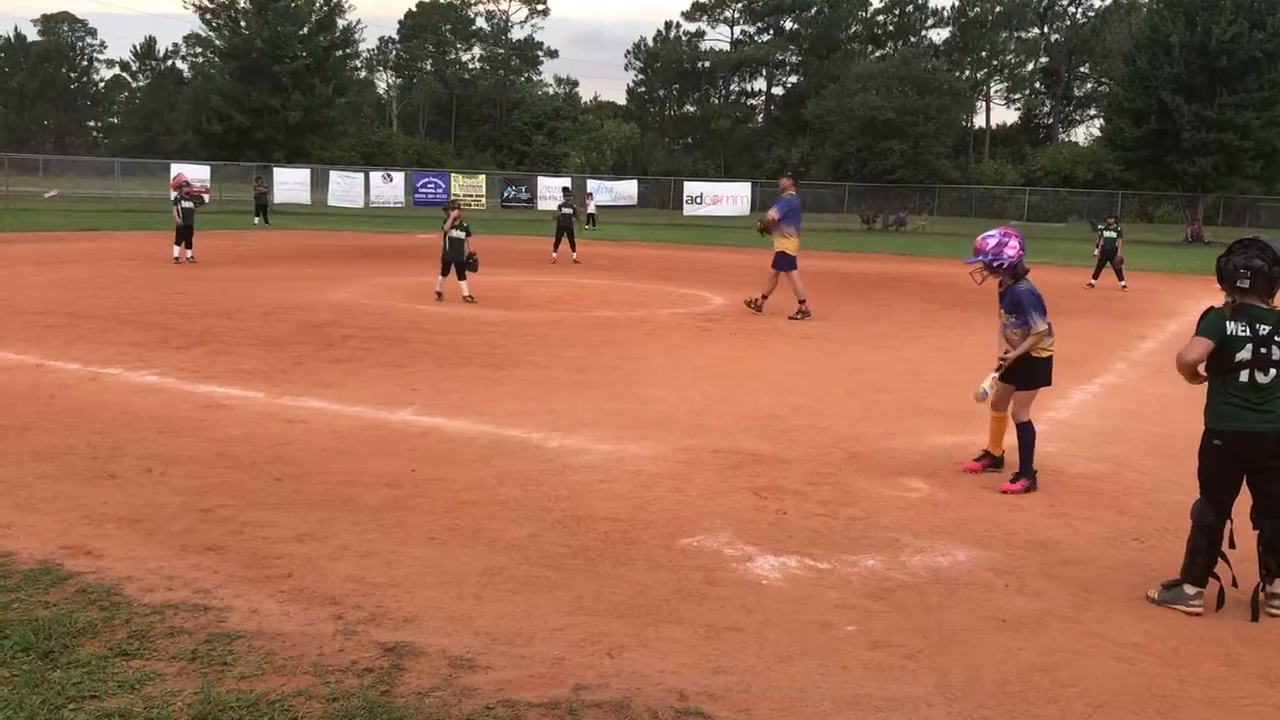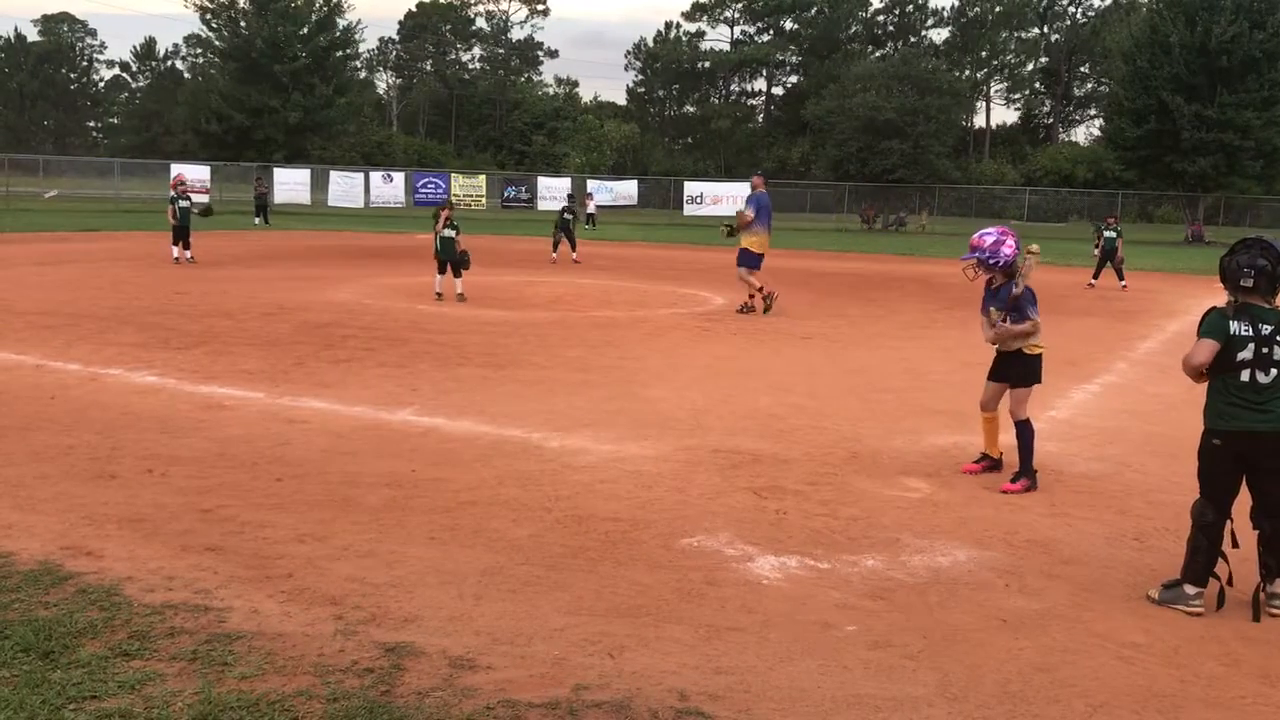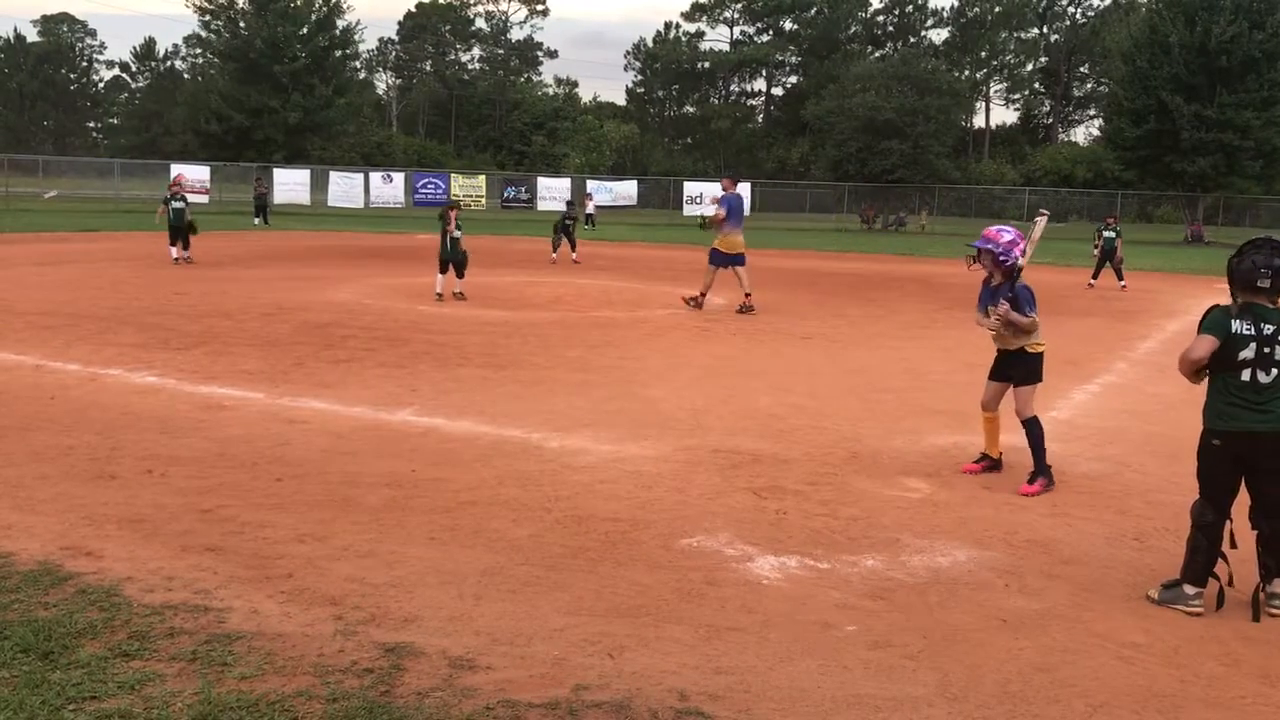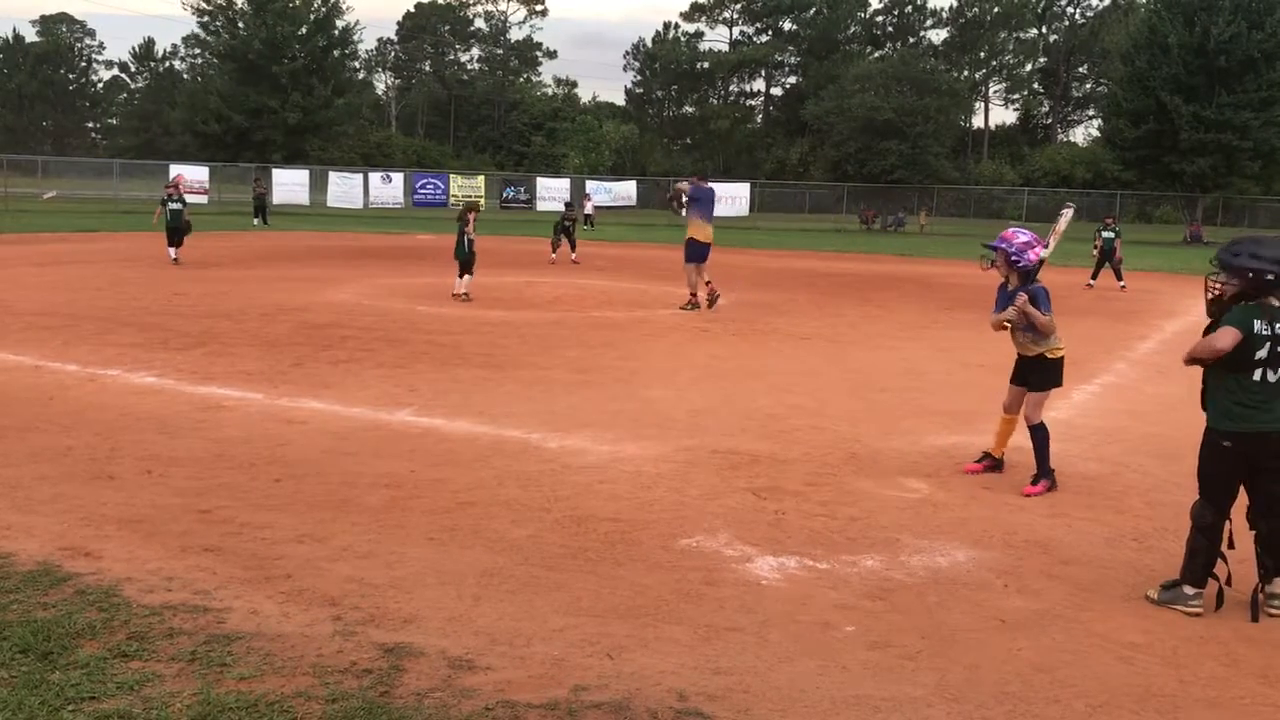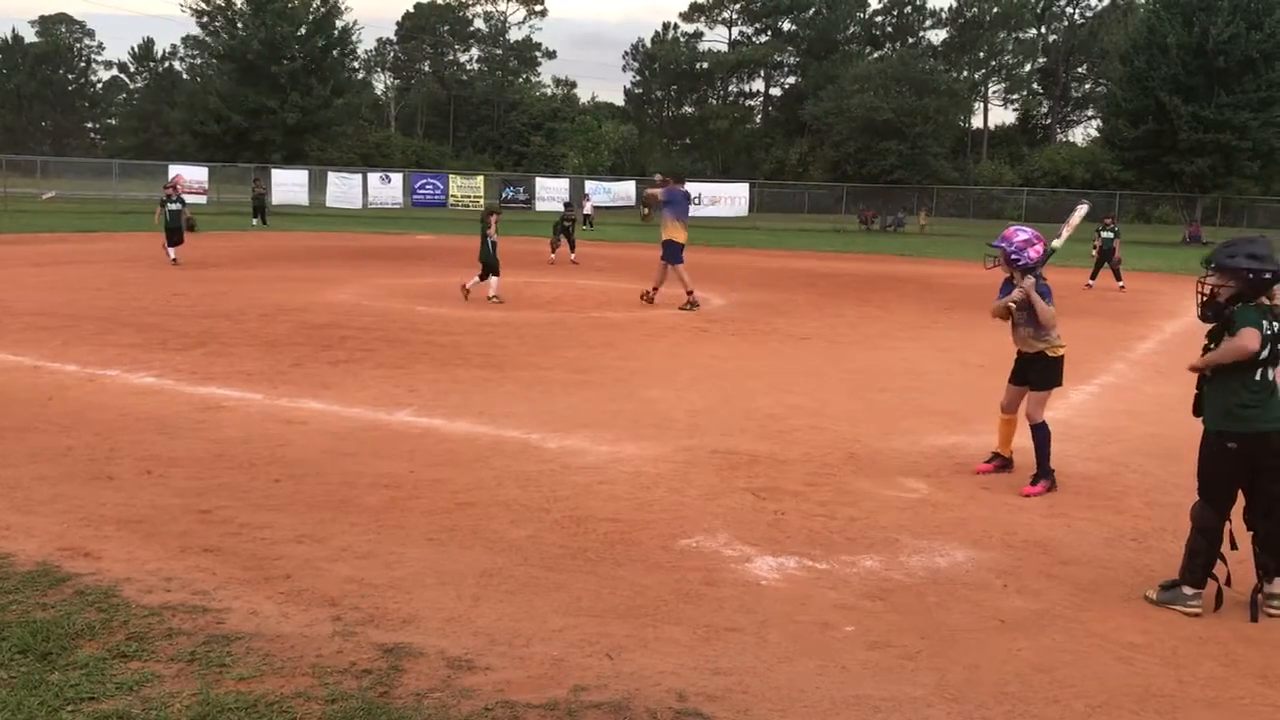
dt=0.3s
person 1, frame 1
left shoulder: (1220, 318)
left elbow: (1188, 356)
left wrist: (1193, 375)
left hip: (1225, 433)
left knee: (1211, 511)
left ankle: (1191, 589)
person 1, frame 2
left shoulder: (1222, 318)
left elbow: (1195, 360)
left wrist: (1200, 375)
left hip: (1225, 432)
left knee: (1211, 510)
left ankle: (1191, 588)
person 1, frame 3
left shoulder: (1224, 316)
left elbow: (1195, 355)
left wrist: (1191, 371)
left hip: (1224, 432)
left knee: (1211, 510)
left ankle: (1191, 588)
person 1, frame 4
left shoulder: (1240, 314)
left elbow: (1218, 344)
left wrist: (1192, 355)
left hip: (1229, 432)
left knee: (1211, 510)
left ankle: (1191, 588)
person 1, frame 5
left shoulder: (1243, 315)
left elbow: (1248, 345)
left wrist: (1205, 359)
left hip: (1231, 432)
left knee: (1211, 510)
left ankle: (1190, 589)
person 2, frame 1
left shoulder: (1024, 292)
right shoulder: (1004, 286)
left elbow: (1041, 331)
left wrist: (1016, 354)
right wrist: (1002, 343)
left hip: (1034, 358)
right hip: (1015, 357)
left knee: (1019, 413)
right knee: (997, 403)
left ankle: (1027, 475)
right ankle: (994, 455)
person 2, frame 2
left shoulder: (1018, 289)
right shoulder: (991, 285)
left elbow: (1035, 325)
right elbow: (985, 317)
left wrist: (1010, 330)
right wrist: (988, 333)
left hip: (1025, 355)
right hip: (1004, 353)
left knee: (1017, 411)
right knee: (987, 404)
left ankle: (1027, 475)
right ankle: (992, 456)
person 2, frame 3
left shoulder: (1018, 289)
right shoulder: (988, 284)
left elbow: (1033, 325)
right elbow: (979, 316)
left wrist: (1010, 315)
right wrist: (987, 321)
left hip: (1027, 354)
right hip: (1005, 352)
left knee: (1024, 410)
right knee: (988, 403)
left ankle: (1042, 473)
right ankle: (991, 457)
person 2, frame 4
left shoulder: (1035, 291)
right shoulder: (1004, 289)
left elbow: (1050, 328)
right elbow: (995, 324)
left wrist: (1027, 309)
right wrist: (1004, 316)
left hip: (1046, 358)
right hip: (1025, 357)
left knee: (1032, 415)
right knee: (1010, 407)
left ankle: (1045, 476)
right ankle: (994, 456)
person 2, frame 5
left shoulder: (1039, 287)
right shoulder: (1010, 284)
left elbow: (1051, 323)
right elbow: (996, 314)
left wrist: (1033, 294)
right wrist: (1009, 300)
left hip: (1046, 357)
right hip: (1025, 355)
left knee: (1034, 414)
right knee: (1007, 406)
left ankle: (1045, 476)
right ankle: (1003, 456)
